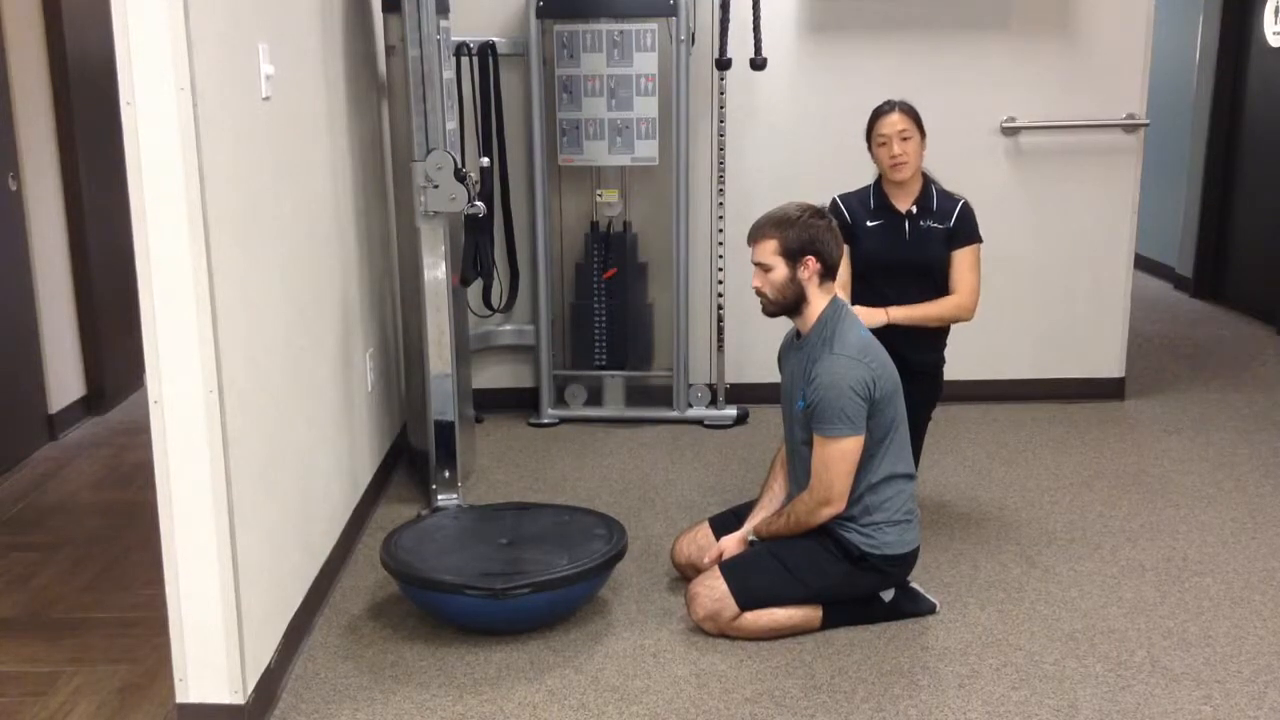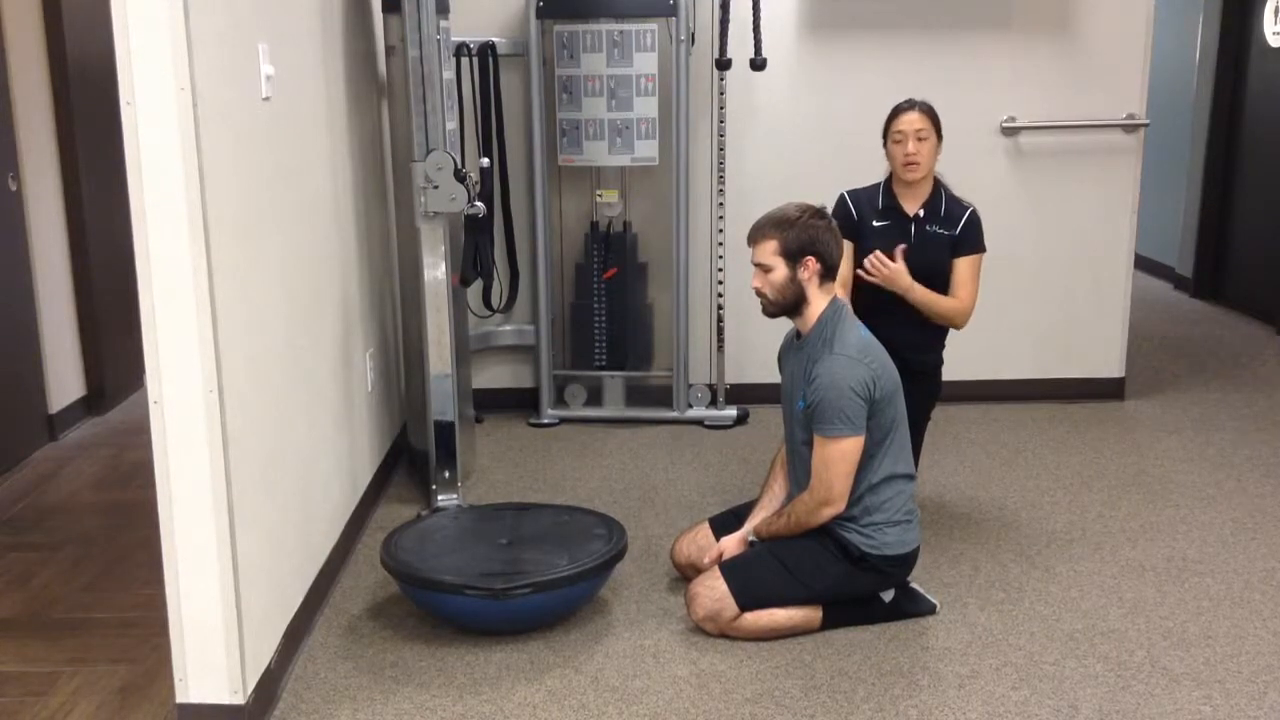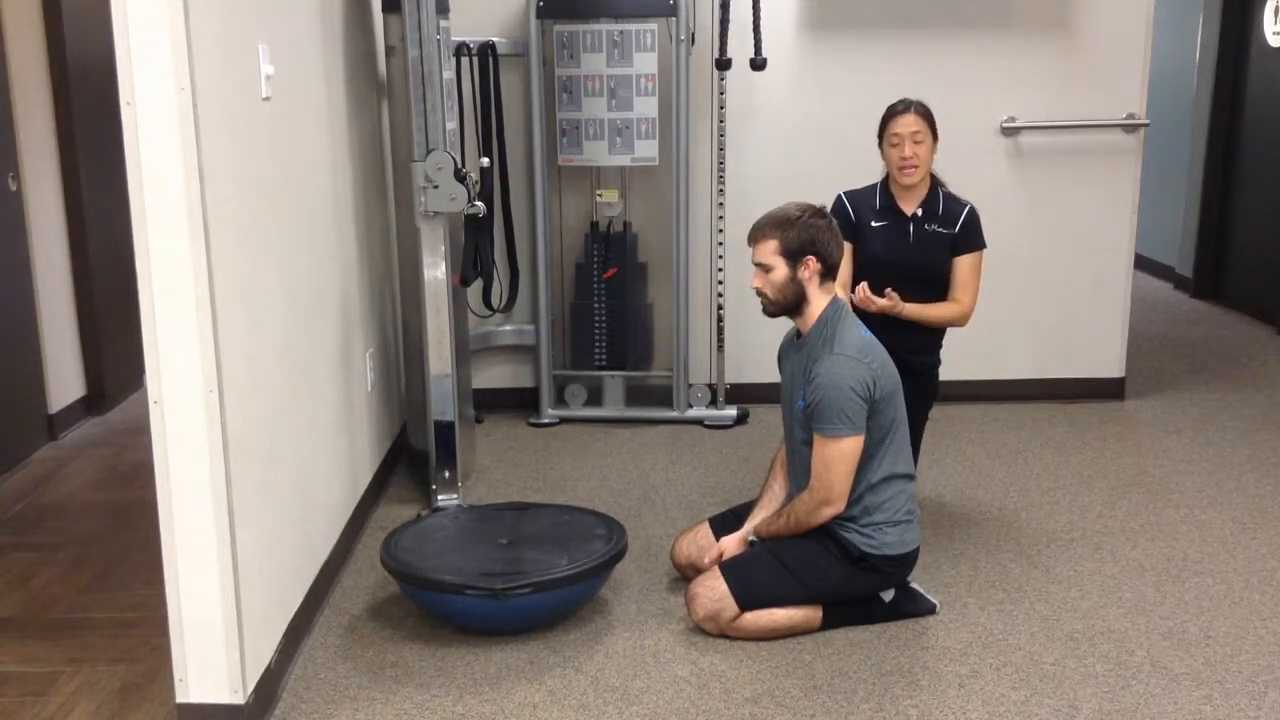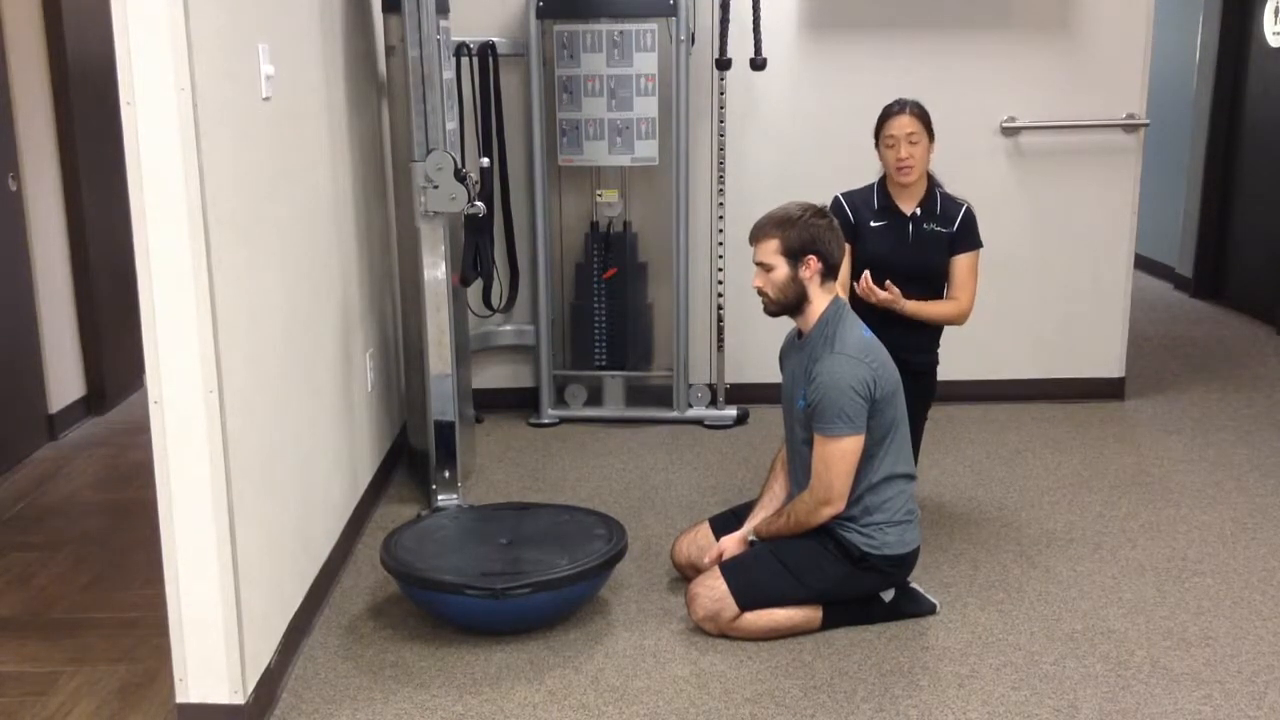
dt=0.7s
person 1, frame 1
left shoulder: (839, 367)
right shoulder: (799, 339)
left elbow: (827, 501)
right elbow: (792, 449)
left wrist: (754, 535)
right wrist: (750, 526)
left hip: (865, 540)
right hip: (823, 513)
left knee: (707, 604)
right knee: (688, 553)
left ankle: (873, 600)
right ankle: (857, 590)
person 1, frame 2
left shoulder: (840, 367)
right shoulder: (800, 340)
left elbow: (827, 502)
right elbow: (793, 449)
left wrist: (753, 535)
right wrist: (750, 526)
left hip: (865, 541)
right hip: (825, 512)
left knee: (708, 604)
right knee: (688, 553)
left ankle: (875, 600)
right ankle: (848, 586)
person 1, frame 3
left shoulder: (840, 366)
right shoulder: (799, 340)
left elbow: (826, 501)
right elbow: (792, 450)
left wrist: (753, 536)
right wrist: (750, 527)
left hip: (865, 541)
right hip: (824, 513)
left knee: (708, 604)
right knee: (688, 553)
left ankle: (873, 600)
right ankle: (849, 587)
person 1, frame 4
left shoulder: (841, 366)
right shoulder: (802, 339)
left elbow: (827, 501)
right elbow: (794, 449)
left wrist: (752, 536)
right wrist: (751, 526)
left hip: (864, 541)
right hip: (824, 513)
left knee: (708, 604)
right knee: (688, 553)
left ankle: (874, 600)
right ankle: (849, 586)
person 2, frame 1
left shoulder: (954, 212)
right shoulder: (846, 210)
left elbow: (964, 303)
right elbow: (837, 294)
left wrist: (883, 315)
left hip: (919, 370)
person 2, frame 2
left shoulder: (962, 219)
right shoulder: (854, 205)
left elbow: (960, 313)
right elbow: (837, 292)
left wrist: (904, 286)
left hip: (918, 371)
person 2, frame 3
left shoulder: (960, 217)
right shoulder: (851, 207)
left elbow: (961, 308)
right elbow: (836, 292)
left wrist: (899, 308)
left hip: (916, 370)
person 2, frame 4
left shoulder: (957, 216)
right shoulder: (849, 208)
left elbow: (960, 307)
right elbow: (834, 292)
left wrist: (899, 304)
left hip: (915, 369)
